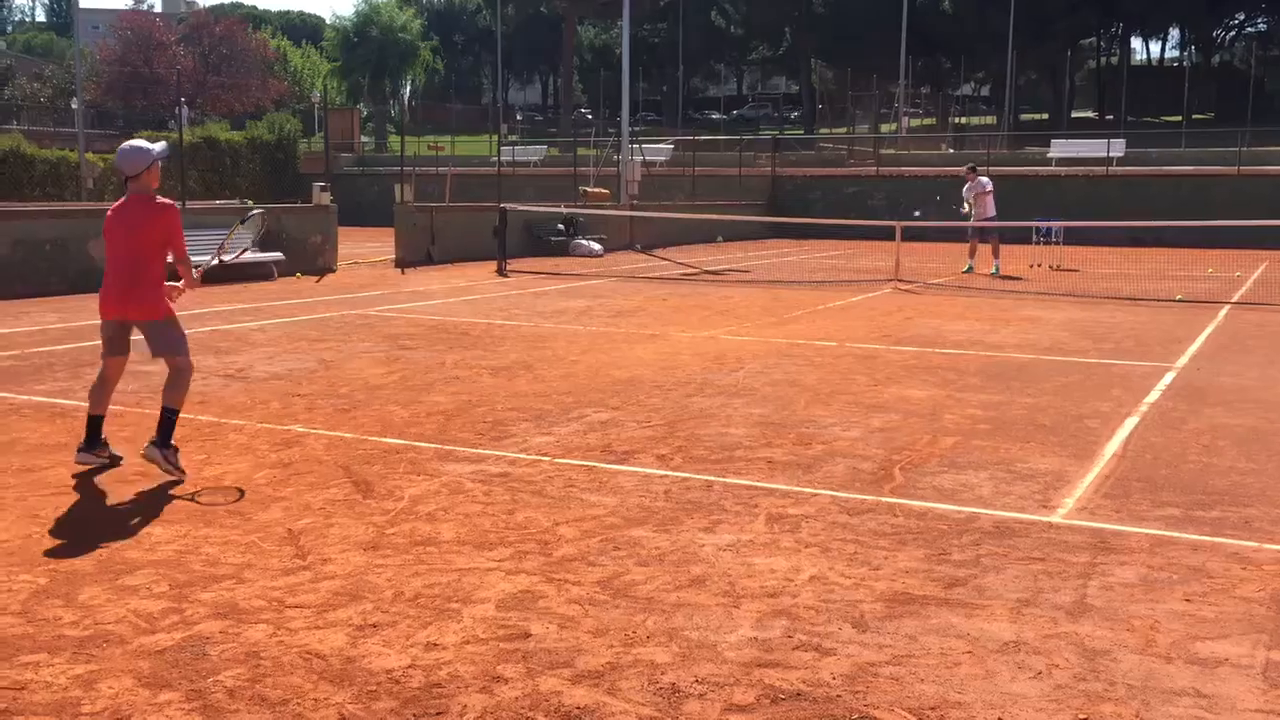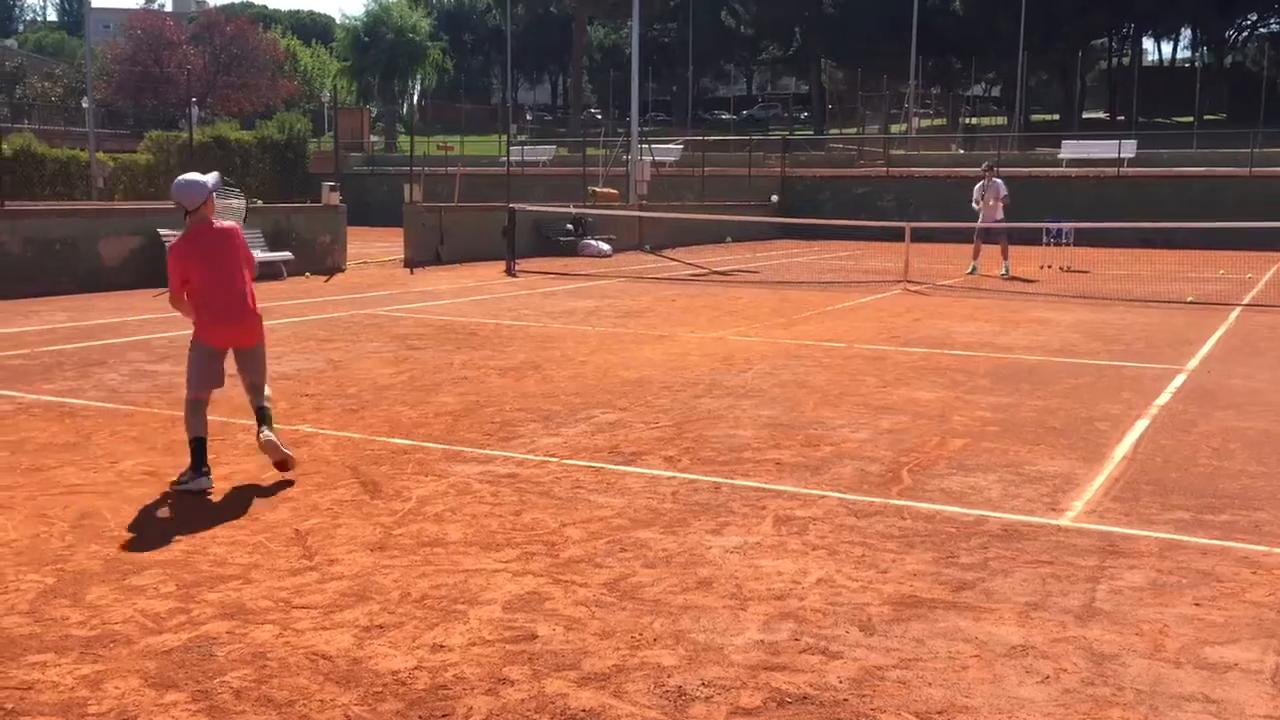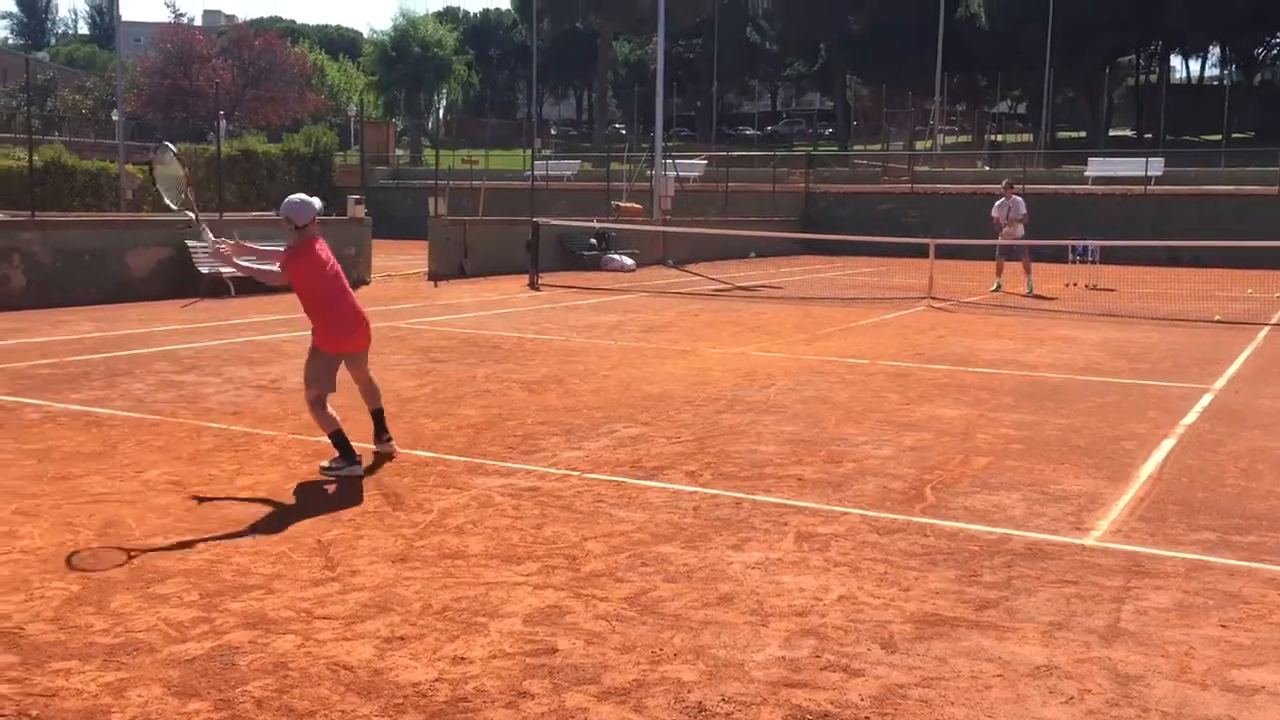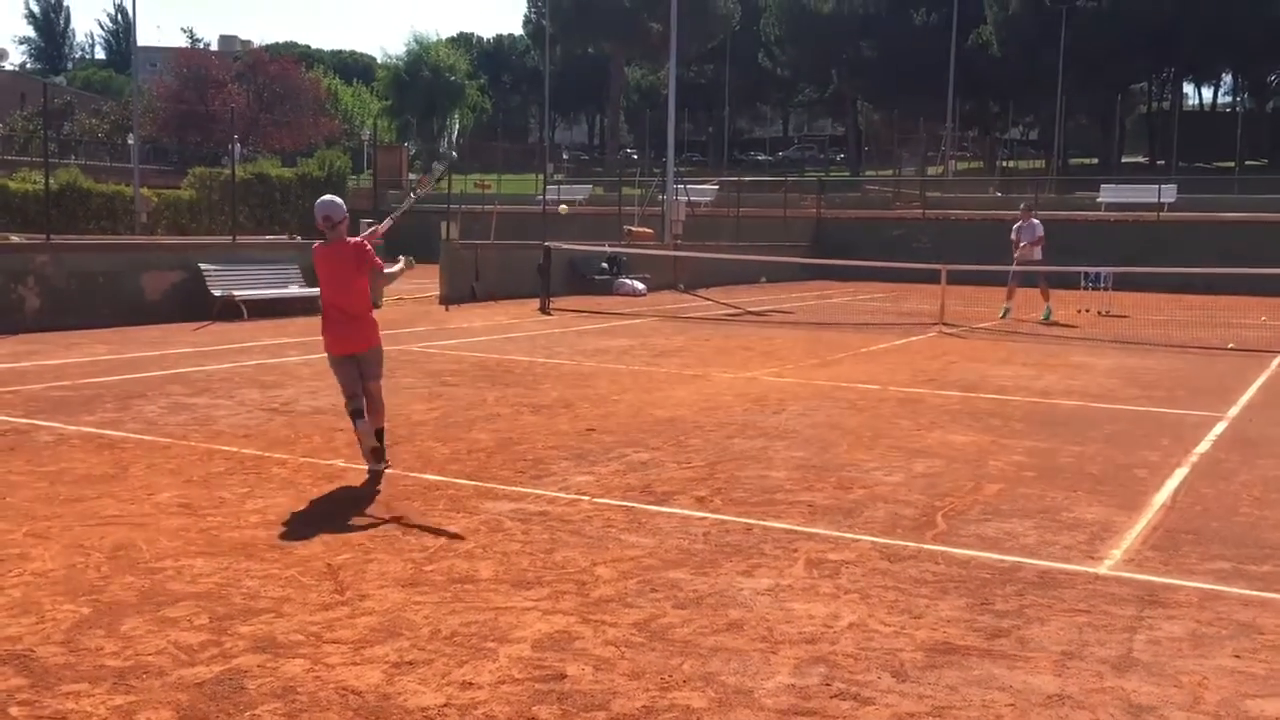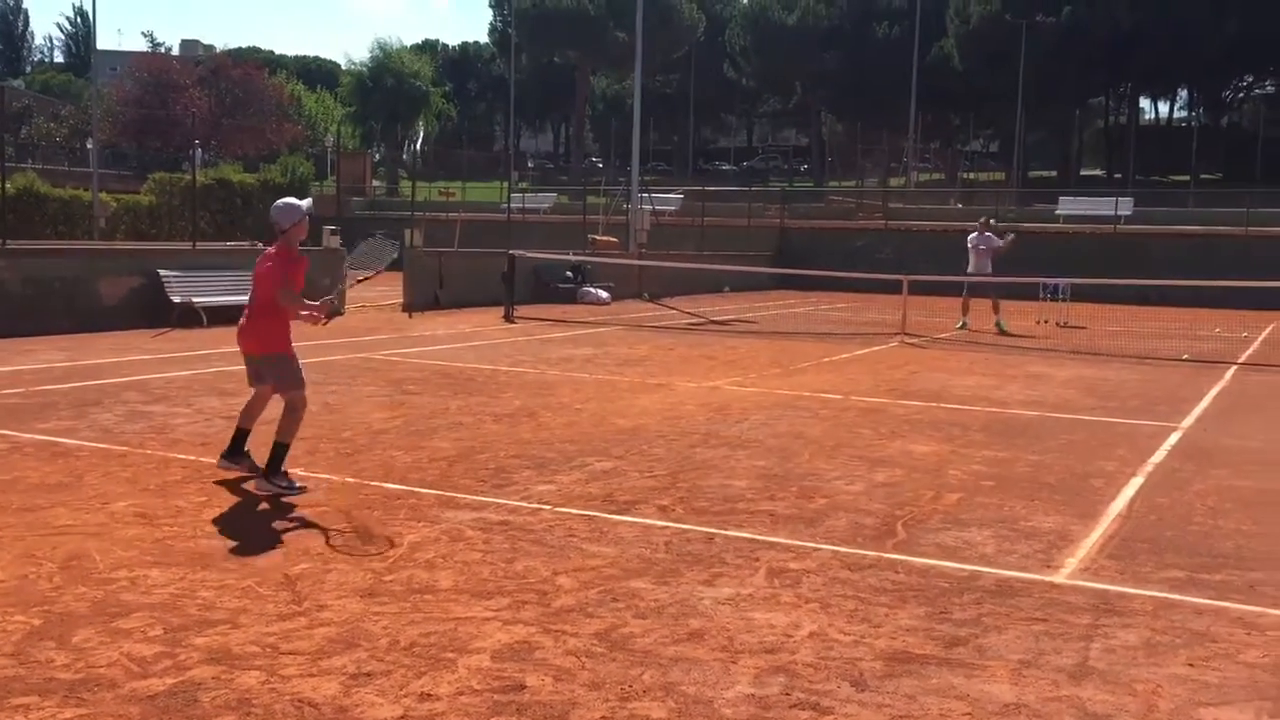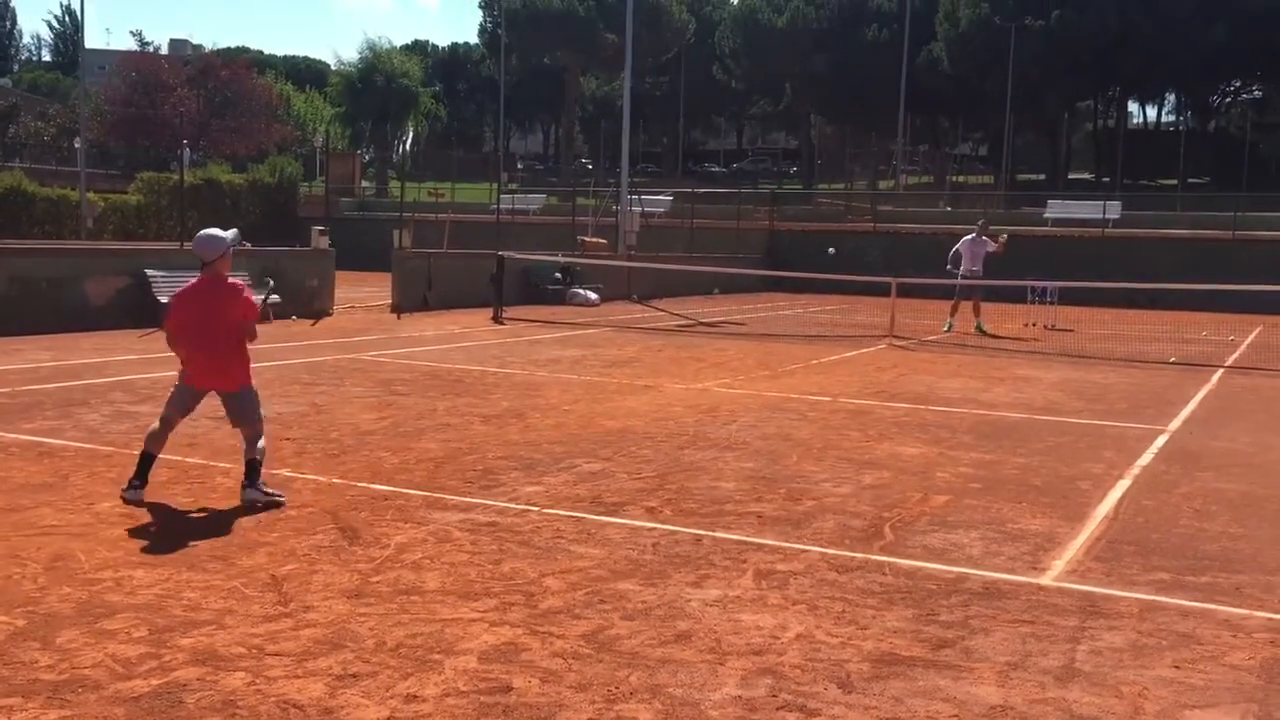
dt=0.5s
person 1, frame 1
left shoulder: (113, 213)
right shoulder: (166, 210)
left elbow: (124, 263)
right elbow: (181, 259)
right wrist: (189, 280)
left hip: (112, 300)
right hip: (146, 301)
left knee: (110, 370)
right knee: (181, 367)
left ankle: (92, 445)
right ankle: (162, 442)
person 1, frame 2
left shoulder: (179, 250)
right shoulder: (232, 231)
left elbow: (176, 301)
left hip: (209, 330)
right hip: (247, 323)
left knee: (196, 400)
right knee: (257, 386)
left ankle: (198, 470)
right ankle: (266, 432)
person 1, frame 3
left shoulder: (299, 253)
right shoulder: (316, 244)
left elbow: (277, 277)
left wrist: (231, 261)
right wrist: (243, 248)
left hip: (330, 336)
right hip: (358, 327)
left knee: (315, 399)
right knee: (362, 377)
left ankle: (348, 457)
right ankle: (383, 437)
person 1, frame 4
left shoulder: (318, 252)
right shoulder: (358, 247)
right elbow: (381, 278)
left wrist: (366, 237)
right wrist: (402, 266)
left hip: (335, 337)
right hip: (364, 333)
left knee: (352, 392)
right knee: (373, 391)
left ankle: (362, 425)
right ankle: (377, 454)
person 1, frame 5
left shoulder: (271, 254)
right shoulder: (294, 258)
right elbow: (285, 300)
left wrist: (303, 314)
right wrist: (318, 308)
left hip: (249, 334)
right hip: (271, 339)
left knee: (263, 392)
right knee: (296, 401)
left ankle: (235, 453)
right ankle: (273, 474)
person 1, frame 6
left shoulder: (181, 296)
right shoulder: (237, 291)
left elbow: (173, 340)
right elbow: (251, 336)
left hip: (195, 371)
right hip: (233, 372)
left knee: (165, 421)
right knee: (254, 434)
left ankle: (137, 484)
right ankle: (252, 484)
